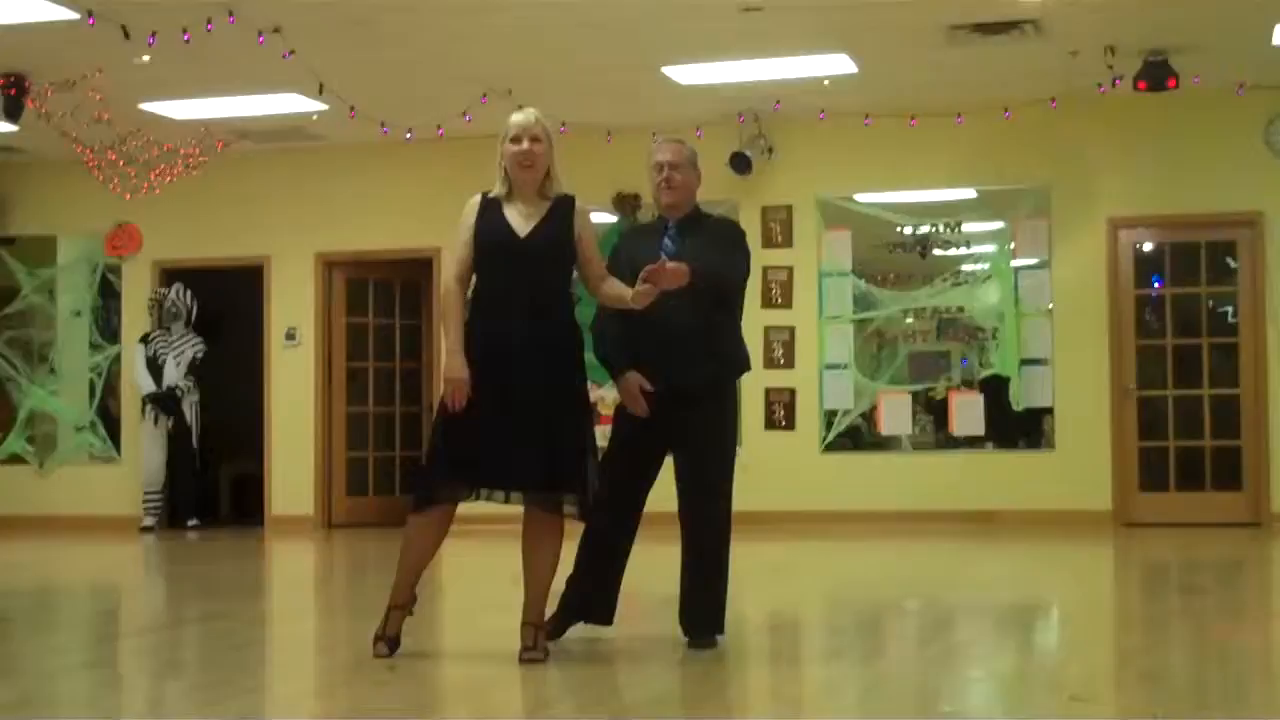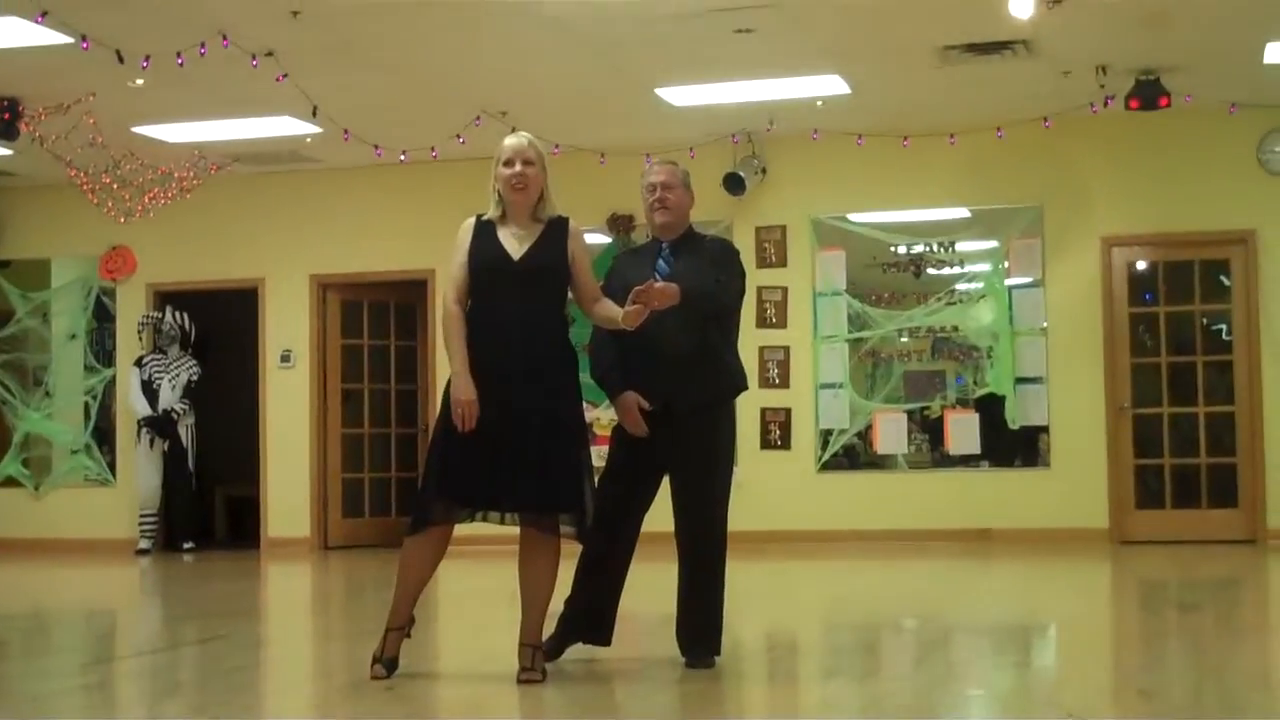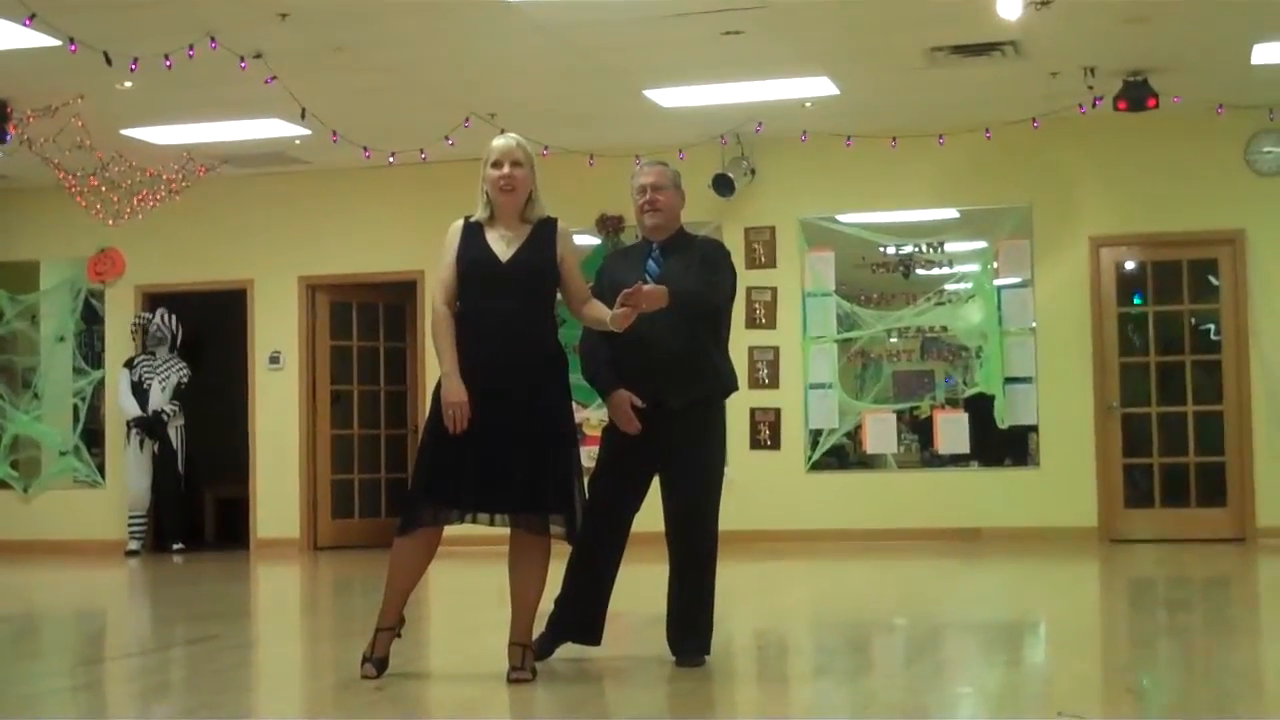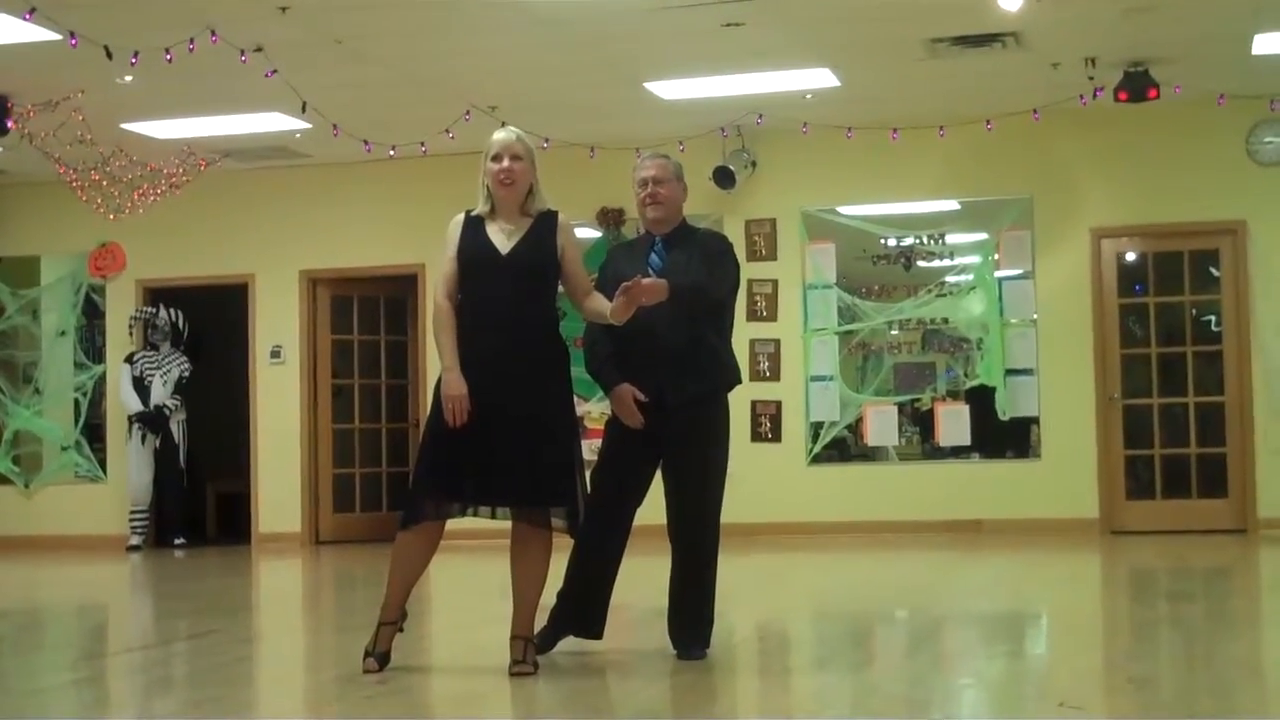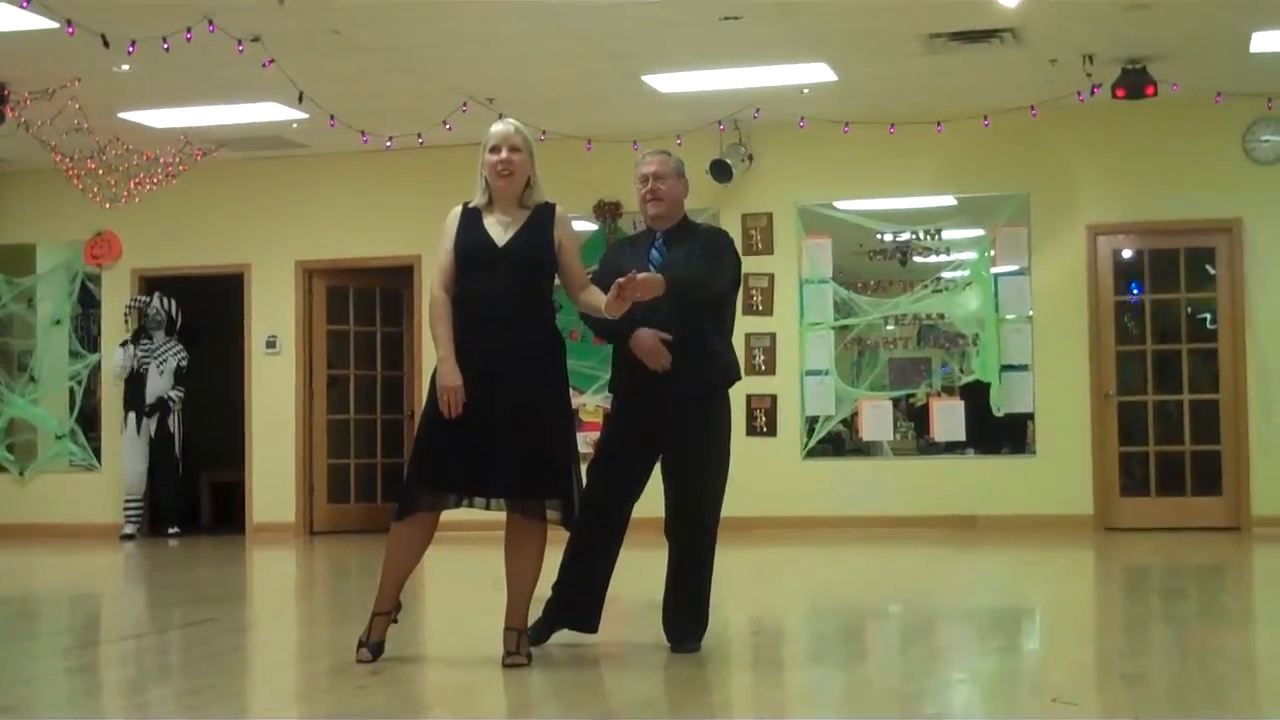
dt=1s
person 1, frame 1
left shoulder: (572, 212)
right shoulder: (479, 208)
left elbow: (598, 282)
right elbow: (455, 283)
left wrist: (633, 296)
right wrist: (454, 356)
left hip: (551, 362)
right hip: (485, 358)
left knee: (546, 494)
right knee: (442, 484)
left ankle: (533, 624)
right ankle: (398, 605)
person 1, frame 2
left shoulder: (566, 233)
right shoulder: (473, 230)
left elbow: (591, 302)
right elbow: (453, 304)
left wrist: (624, 316)
right wrist: (460, 377)
left hip: (547, 384)
right hip: (480, 382)
left knee: (543, 515)
right knee: (439, 505)
left ankle: (530, 644)
right ankle: (395, 627)
person 1, frame 3
left shoulder: (554, 234)
right shoulder: (461, 232)
left elbow: (581, 303)
right elbow: (442, 306)
left wrist: (613, 318)
right wrist: (450, 378)
left hip: (536, 385)
right hip: (470, 383)
left knee: (532, 514)
right knee: (429, 505)
left ankle: (521, 643)
right ankle: (385, 628)
person 1, frame 4
left shoulder: (555, 227)
right shoulder: (463, 226)
left elbow: (582, 295)
right elbow: (443, 300)
left wrist: (614, 310)
right wrist: (451, 372)
left hip: (537, 378)
right hip: (471, 377)
left knee: (534, 506)
right knee: (431, 499)
left ankle: (523, 636)
right ankle: (388, 620)
person 1, frame 5
left shoulder: (553, 220)
right shoulder: (460, 218)
left elbow: (579, 289)
right elbow: (440, 292)
left wrist: (611, 304)
right wrist: (447, 364)
left hip: (534, 371)
right hip: (467, 369)
left knee: (530, 499)
right knee: (426, 491)
left ankle: (516, 628)
right ankle: (382, 611)
person 2, frame 1
left shoulder: (725, 235)
right shoulder: (631, 243)
left elbow: (731, 285)
right elbow: (606, 312)
left wrist: (688, 276)
right wrist: (620, 370)
left hip: (708, 391)
right hip: (642, 390)
left knee: (705, 508)
right knee: (614, 501)
left ankle: (702, 621)
right ankle: (579, 604)
person 2, frame 2
left shoulder: (719, 254)
right shoulder: (625, 265)
left elbow: (724, 303)
right elbow: (602, 335)
left wrist: (678, 295)
right wrist: (617, 390)
left hip: (705, 411)
right hip: (640, 410)
left knee: (702, 529)
right knee: (611, 521)
left ankle: (699, 640)
right ankle: (577, 625)
person 2, frame 3
left shoulder: (709, 255)
right shoulder: (615, 265)
left elbow: (713, 303)
right elbow: (592, 335)
left wrist: (666, 297)
right wrist: (610, 389)
left hip: (695, 410)
right hip: (630, 410)
left knee: (693, 529)
right knee: (601, 520)
left ankle: (690, 639)
right ankle: (567, 625)
person 2, frame 4
left shoulder: (712, 248)
right shoulder: (618, 259)
left elbow: (715, 296)
right elbow: (596, 328)
left wrist: (667, 290)
right wrist: (612, 383)
left hip: (698, 402)
right hip: (633, 401)
left knee: (694, 522)
right knee: (604, 513)
left ankle: (691, 633)
right ankle: (570, 617)
person 2, frame 5
left shoulder: (713, 243)
right shoulder: (621, 252)
left elbow: (709, 286)
left wrist: (662, 284)
right wrist: (631, 334)
left hip: (698, 396)
right hip: (635, 396)
left knee: (693, 517)
right knee: (601, 504)
left ankle: (686, 626)
right ankle: (566, 609)
person 3, frame 1
left shoulder: (196, 343)
right shoulder: (148, 339)
left elbow: (194, 375)
right elbow: (139, 371)
left wrist: (174, 395)
right wrist: (154, 395)
left hip: (184, 406)
right hip: (154, 406)
left knee: (186, 459)
right knee: (154, 460)
left ankle: (188, 514)
right ankle: (150, 513)
person 3, frame 2
left shoulder: (190, 366)
right shoulder: (143, 362)
left elbow: (190, 398)
right elbow: (134, 394)
left wrist: (170, 418)
right wrist: (150, 418)
left hip: (179, 429)
right hip: (149, 429)
left knee: (181, 482)
right knee: (149, 482)
left ankle: (184, 536)
right ankle: (146, 536)
person 3, frame 3
left shoulder: (180, 368)
right shoulder: (133, 364)
left elbow: (179, 400)
right elbow: (123, 395)
left wrist: (160, 419)
right wrist: (139, 419)
left hip: (169, 431)
right hip: (139, 430)
left knee: (170, 484)
right knee: (138, 484)
left ankle: (174, 537)
right ankle: (135, 537)
person 3, frame 4
left shoulder: (181, 361)
right shoulder: (133, 359)
left elbow: (180, 394)
right elbow: (125, 391)
left wrist: (162, 413)
right wrist: (142, 414)
left hip: (171, 425)
right hip: (140, 426)
left knee: (172, 479)
right knee: (139, 479)
left ankle: (175, 533)
right ankle: (137, 532)
person 3, frame 5
left shoulder: (177, 350)
right shoulder: (130, 345)
left elbow: (182, 385)
right elbow: (118, 371)
left wrist: (166, 402)
right wrist: (133, 346)
left hip: (167, 416)
right hip: (136, 415)
left knee: (168, 469)
right knee: (134, 469)
left ankle: (170, 522)
right ankle: (131, 522)
